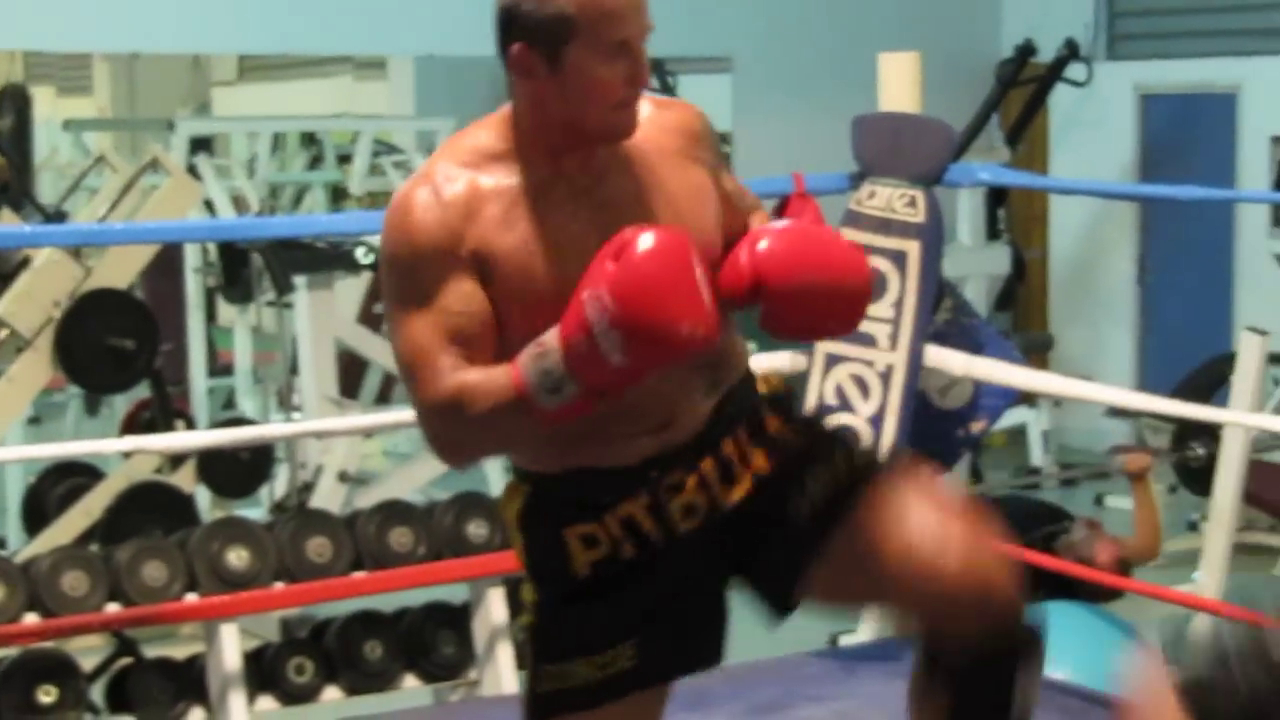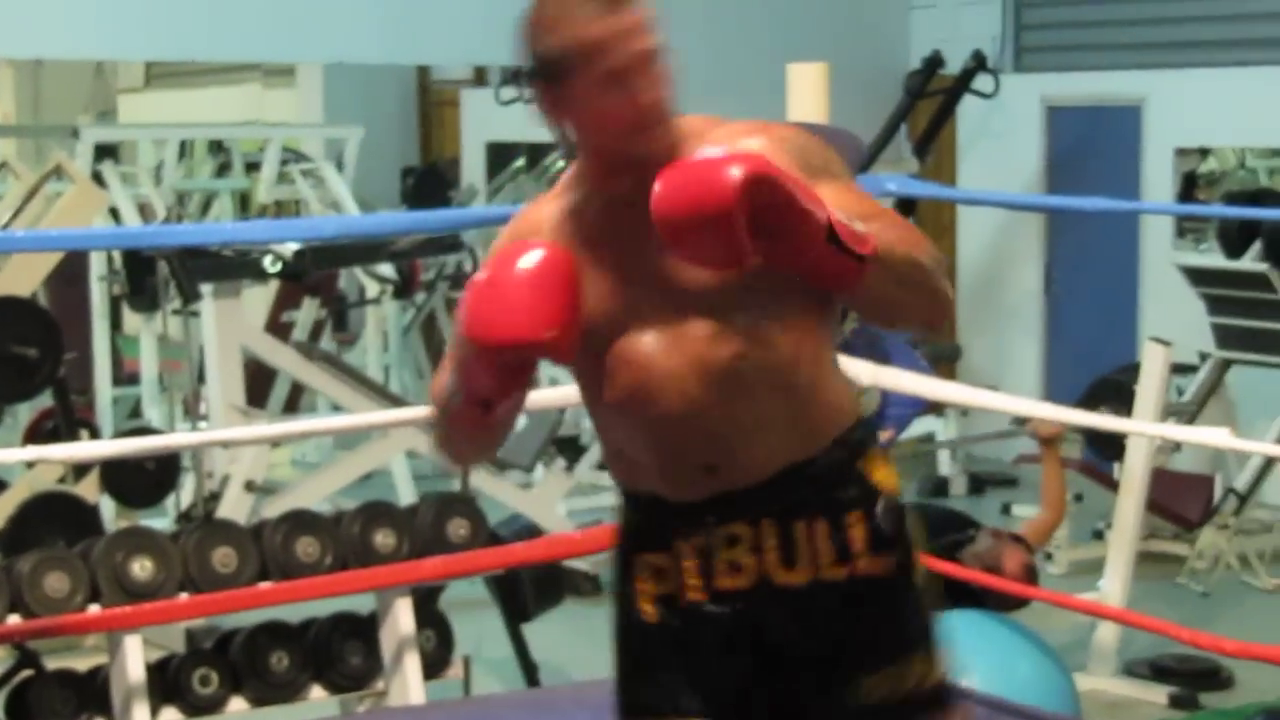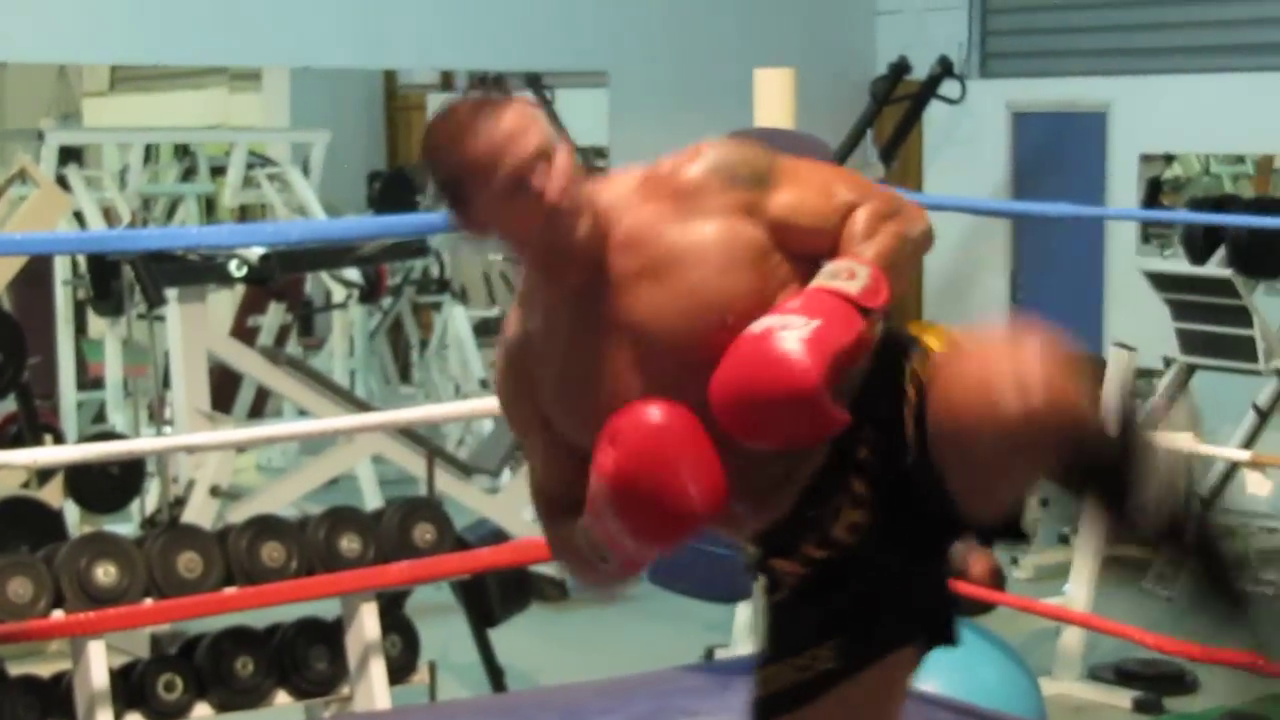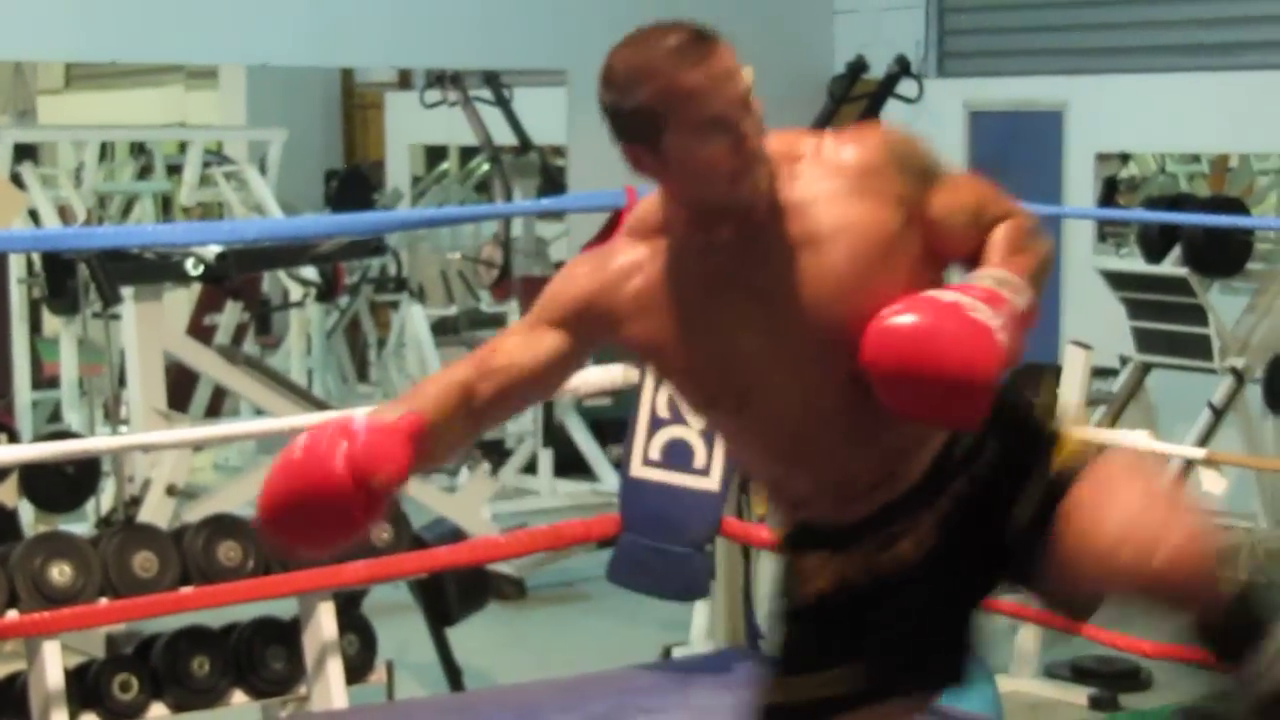
dt=0.5s
person 1, frame 1
left shoulder: (675, 131)
right shoulder: (436, 211)
left elbow: (751, 246)
right elbow: (452, 428)
left wrist: (784, 269)
right wrist: (586, 346)
left hip: (741, 442)
right hip: (590, 516)
left knee: (977, 580)
person 1, frame 2
left shoulder: (773, 155)
right shoulder: (534, 240)
left elbow: (929, 301)
right elbow: (462, 444)
left wrist: (810, 234)
right wrist: (477, 376)
left hip: (821, 510)
right hip: (676, 550)
person 1, frame 3
left shoulder: (702, 180)
right shoulder: (530, 366)
left elbow: (896, 220)
right elbow: (577, 542)
left wrist: (824, 314)
right wrist: (612, 525)
left hip: (894, 433)
right hip: (810, 552)
left knee: (1024, 391)
person 1, frame 4
left shoulder: (862, 162)
right shoulder: (619, 286)
left elbow: (1018, 228)
right elbow: (477, 386)
left wrist: (992, 308)
right wrist: (368, 445)
left hip: (989, 462)
right hip: (857, 550)
left knee: (1182, 558)
